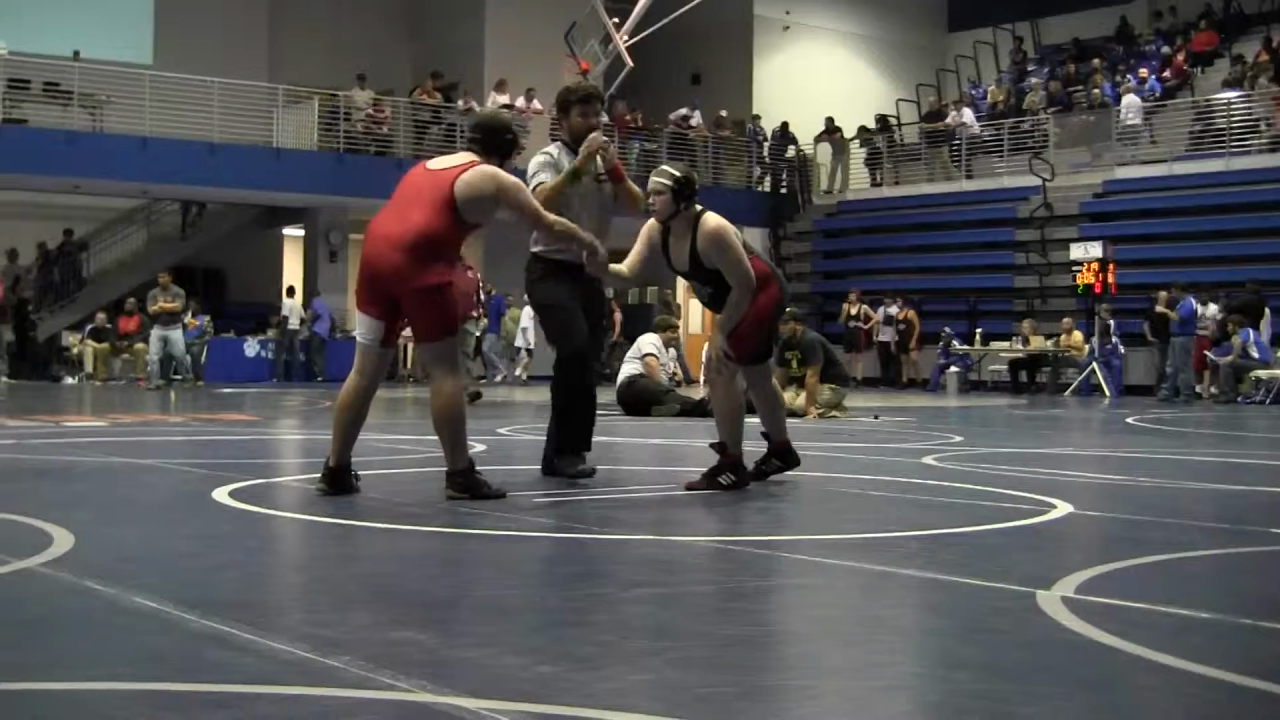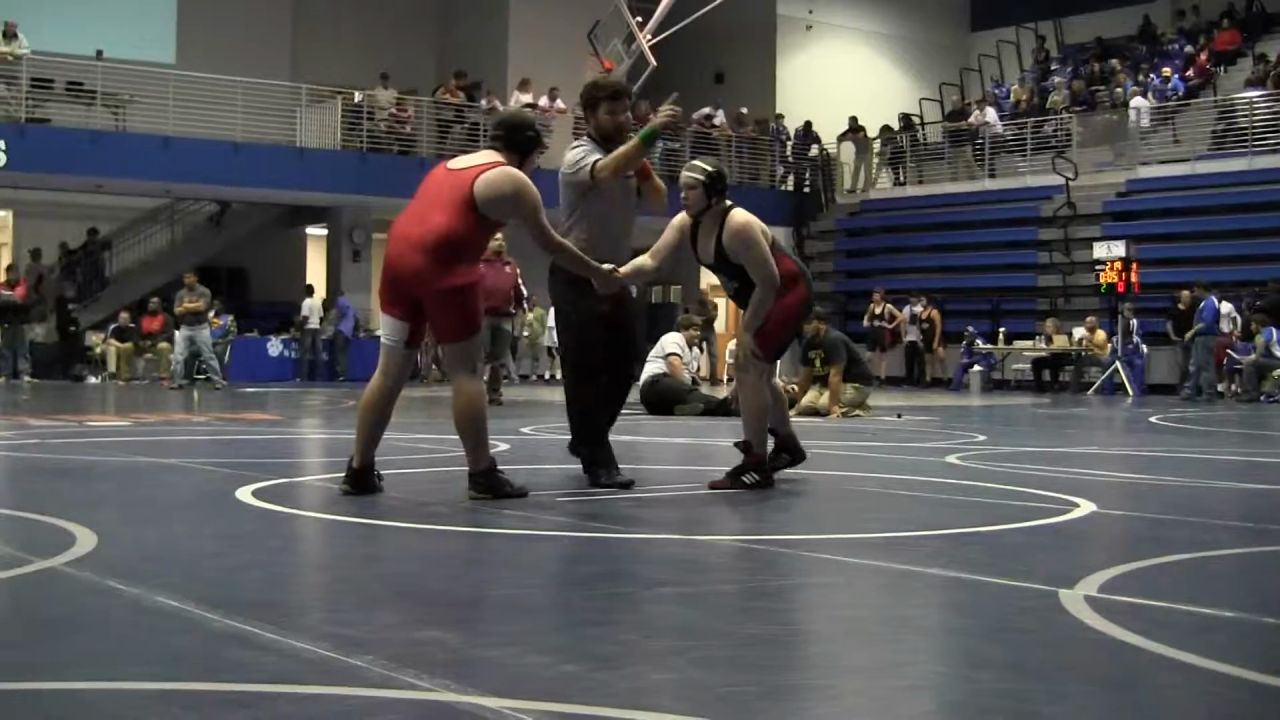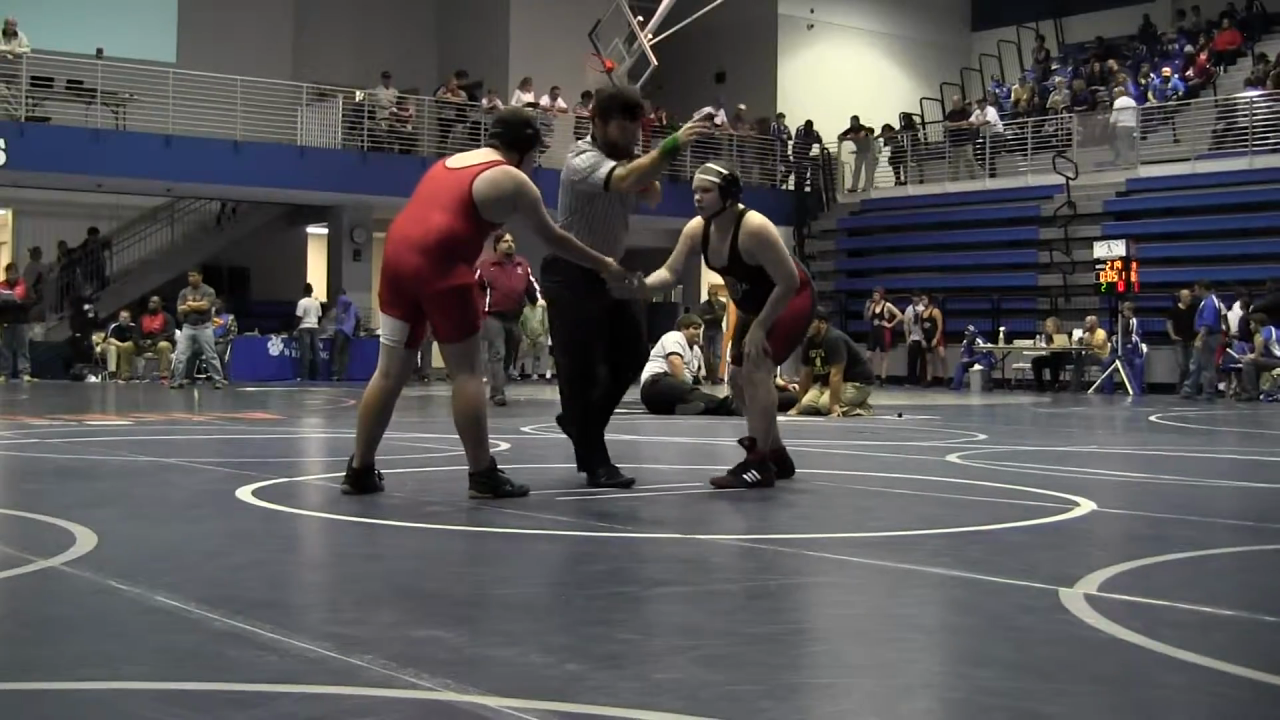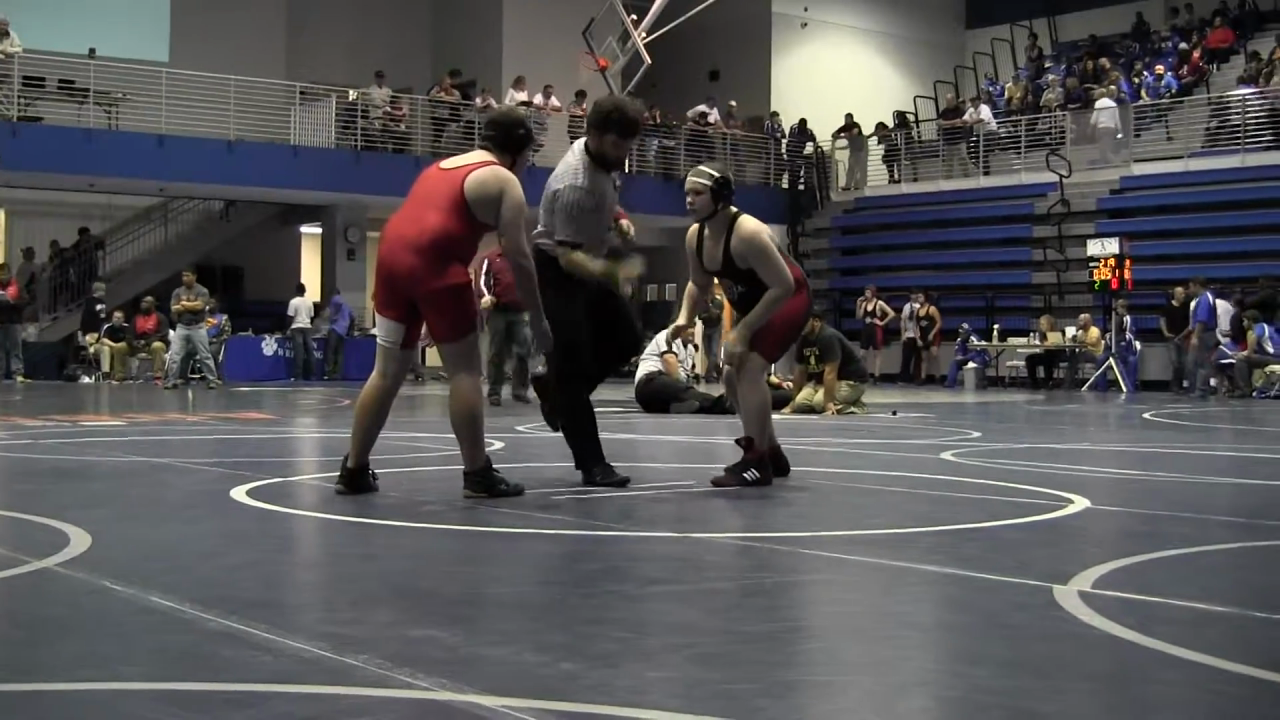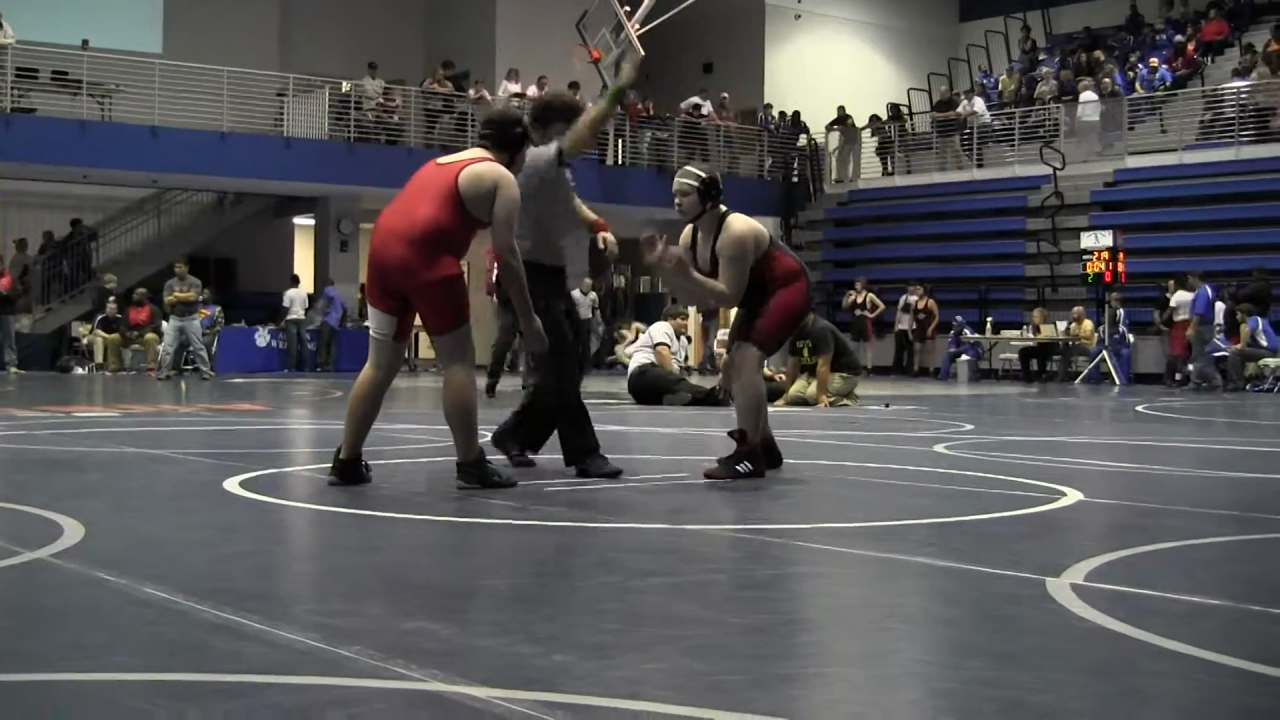
dt=0.3s
person 1, frame 1
left shoulder: (602, 162)
right shoulder: (547, 159)
left elbow: (635, 206)
right elbow: (542, 201)
left wrist: (614, 167)
right wrist: (579, 165)
left hip: (589, 275)
right hip: (551, 272)
left knee: (585, 362)
right knee: (575, 351)
left ankle: (560, 452)
right ankle: (567, 448)
person 1, frame 2
left shoulder: (623, 155)
right shoulder: (579, 157)
left elbow: (659, 200)
right elbow: (610, 168)
left wrist: (643, 165)
right wrist: (650, 132)
right hip: (576, 277)
left knee: (622, 368)
right knee: (584, 371)
left ankle: (588, 445)
right ankle: (599, 463)
person 1, frame 3
left shoulder: (620, 158)
right shoulder: (583, 162)
left elbow: (651, 195)
right elbow: (626, 180)
left wrist: (647, 174)
right wrist: (672, 145)
right hip: (571, 274)
left knee: (632, 355)
right knee: (581, 370)
left ankle: (580, 424)
right ankle: (596, 464)
person 1, frame 4
left shoulder: (603, 159)
right shoulder: (573, 183)
right elbow: (571, 256)
left wrist: (621, 220)
right wrist: (612, 274)
left hip: (589, 272)
right hip: (556, 272)
left knee: (627, 339)
right knee: (573, 369)
left ankle: (552, 387)
right ankle: (592, 464)
person 1, frame 5
left shoulder: (555, 165)
right shoulder: (534, 164)
left elbow: (569, 202)
right elbow: (577, 143)
left wrist: (599, 227)
right wrist: (618, 92)
left hip: (555, 277)
right hip: (530, 282)
left knee: (567, 368)
right knee: (561, 369)
left ankle: (513, 434)
right ankle: (584, 454)
person 2, frame 1
left shoulder: (428, 166)
right shoulder: (492, 178)
right elbow: (548, 224)
left wrist: (455, 266)
right wrist: (591, 244)
left hip: (377, 254)
right hip: (418, 264)
left knee: (366, 369)
right knee: (446, 371)
left ankle: (336, 470)
right ankle: (460, 475)
person 2, frame 2
left shoulder: (451, 164)
right shoulder: (514, 181)
right elbow: (550, 244)
right wrist: (599, 274)
left hip: (400, 256)
right hip: (441, 265)
left knee: (390, 370)
right knee: (467, 372)
left ankle: (359, 471)
right ankle: (482, 476)
person 2, frame 3
left shoulder: (448, 162)
right shoulder: (511, 179)
right elbow: (553, 238)
right wrist: (605, 267)
left hip: (398, 255)
right hip: (440, 266)
left knee: (390, 371)
right knee: (467, 372)
left ankle: (360, 471)
right ankle: (483, 475)
person 2, frame 4
left shoulder: (443, 166)
right shoulder: (505, 181)
right elbow: (517, 256)
right wrist: (538, 318)
left hip: (393, 256)
right hip: (435, 265)
left knee: (387, 371)
right knee: (465, 370)
left ankle: (354, 470)
right ankle: (477, 474)
person 2, frame 5
left shoulder: (441, 163)
right shoulder: (501, 178)
right elbow: (506, 254)
right wrist: (528, 318)
left hip: (385, 246)
right hip: (426, 256)
left knee: (381, 363)
right knee: (458, 361)
left ankle: (346, 462)
right ankle: (471, 466)
person 3, frame 1
left shoulder: (712, 230)
right shoulder: (656, 230)
left elbow: (745, 284)
right elbow: (629, 273)
left wrist: (721, 331)
left hip: (761, 294)
right hip: (738, 301)
left knee: (719, 366)
right knee: (756, 377)
left ankle: (731, 466)
right ankle: (781, 451)
person 3, frame 2
left shoulder: (739, 225)
right shoulder: (686, 223)
left elbow: (769, 282)
right elbow: (652, 261)
left wrist: (746, 330)
right wrist: (617, 275)
left hip: (789, 292)
right hip: (763, 299)
left knee: (749, 367)
right knee: (756, 372)
left ankle: (756, 465)
right ankle: (787, 444)
person 3, frame 3
left shoulder: (754, 228)
right shoulder: (698, 228)
left elbow: (789, 281)
right elbow: (669, 272)
left wrist: (760, 327)
right wrist: (638, 286)
left hip: (792, 299)
right hip: (755, 306)
left knee: (756, 368)
right knee: (739, 378)
left ankle: (758, 462)
right ankle: (776, 456)
person 3, frame 4
left shoulder: (747, 233)
right shoulder: (695, 235)
left elbow: (784, 285)
right elbow: (699, 285)
left wrist: (744, 328)
right wrist: (683, 318)
left hip: (787, 299)
right hip: (755, 302)
left knee: (749, 366)
right knee: (734, 378)
left ankle: (757, 461)
right ankle: (772, 455)
person 3, frame 5
left shoulder: (736, 232)
right shoulder: (690, 235)
left elbow: (729, 296)
right elbow: (693, 293)
left wrist: (686, 275)
right wrist: (662, 267)
left hip: (788, 288)
right hip: (757, 294)
left knee: (745, 359)
right knee: (733, 368)
left ankle: (749, 454)
right ankle: (764, 447)
